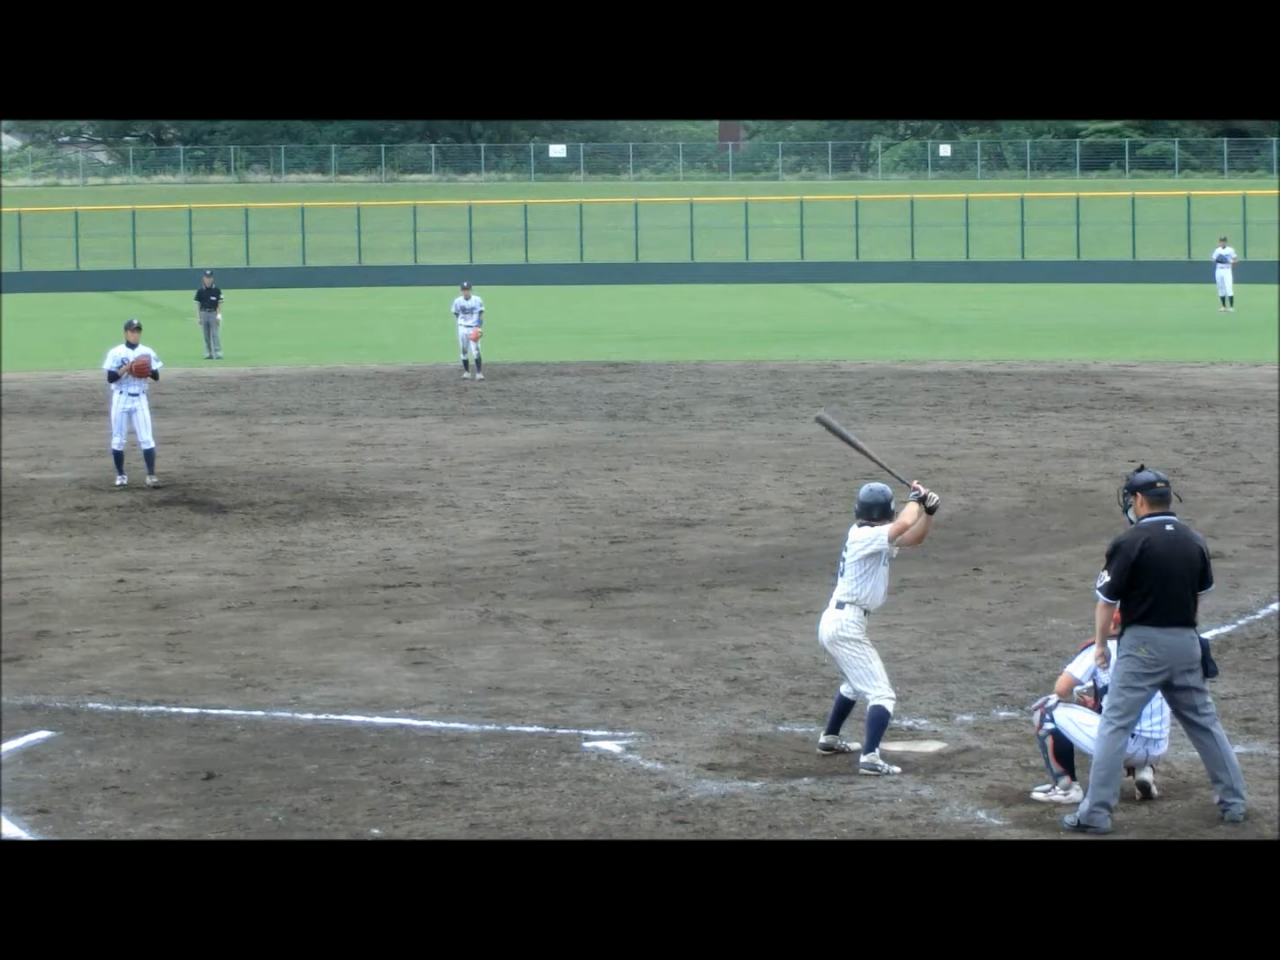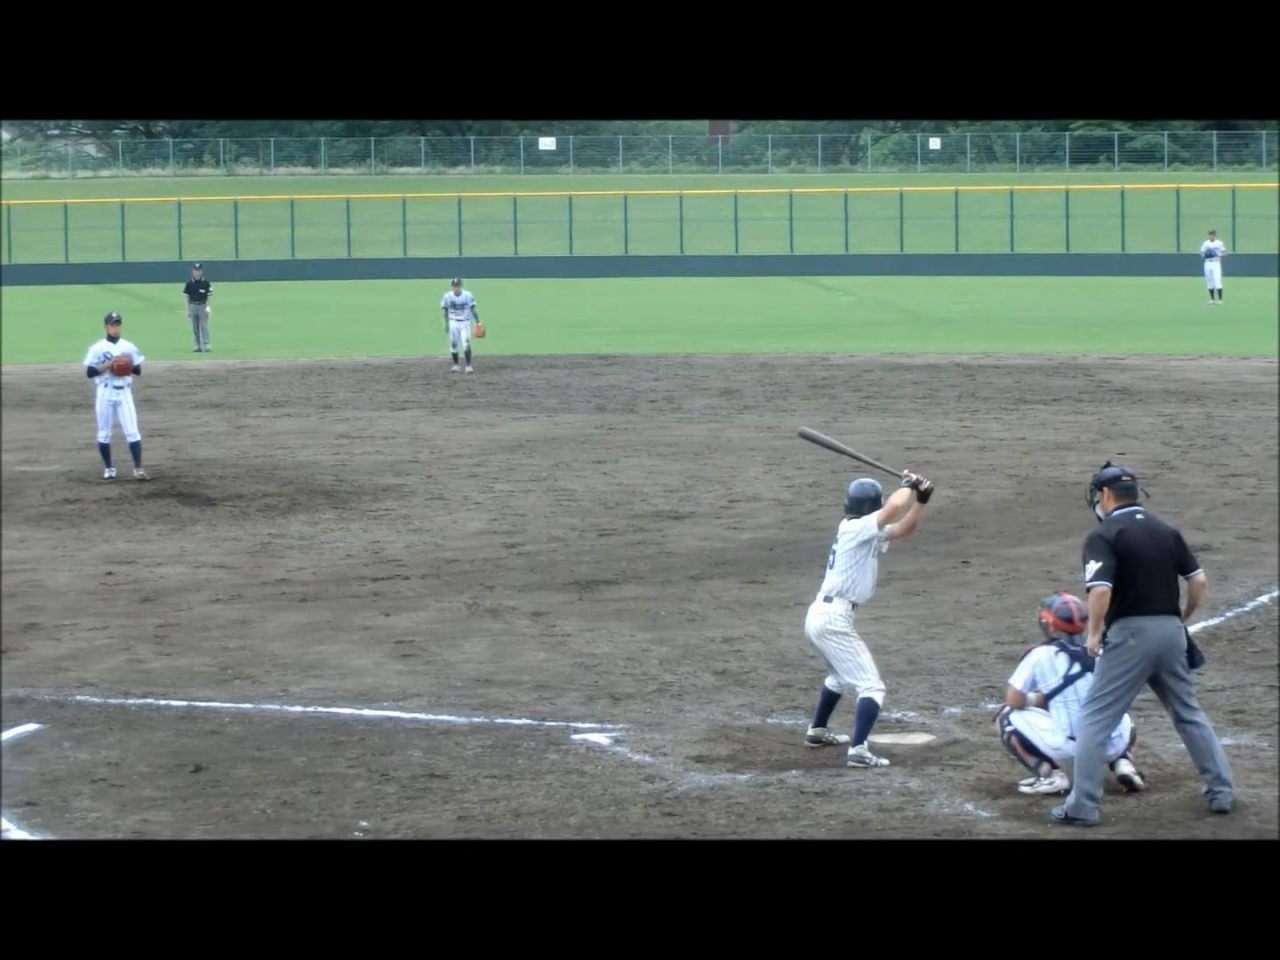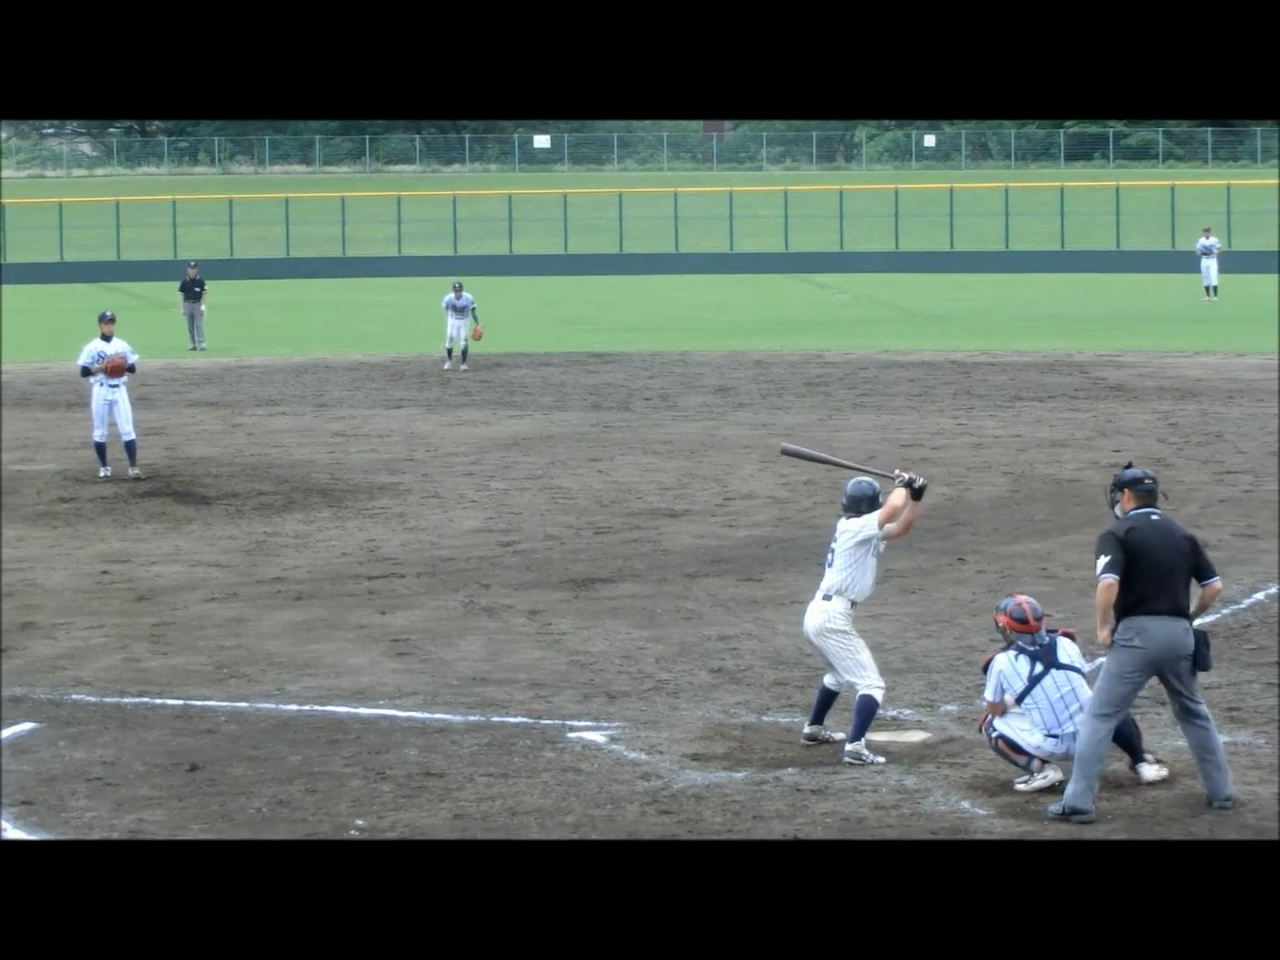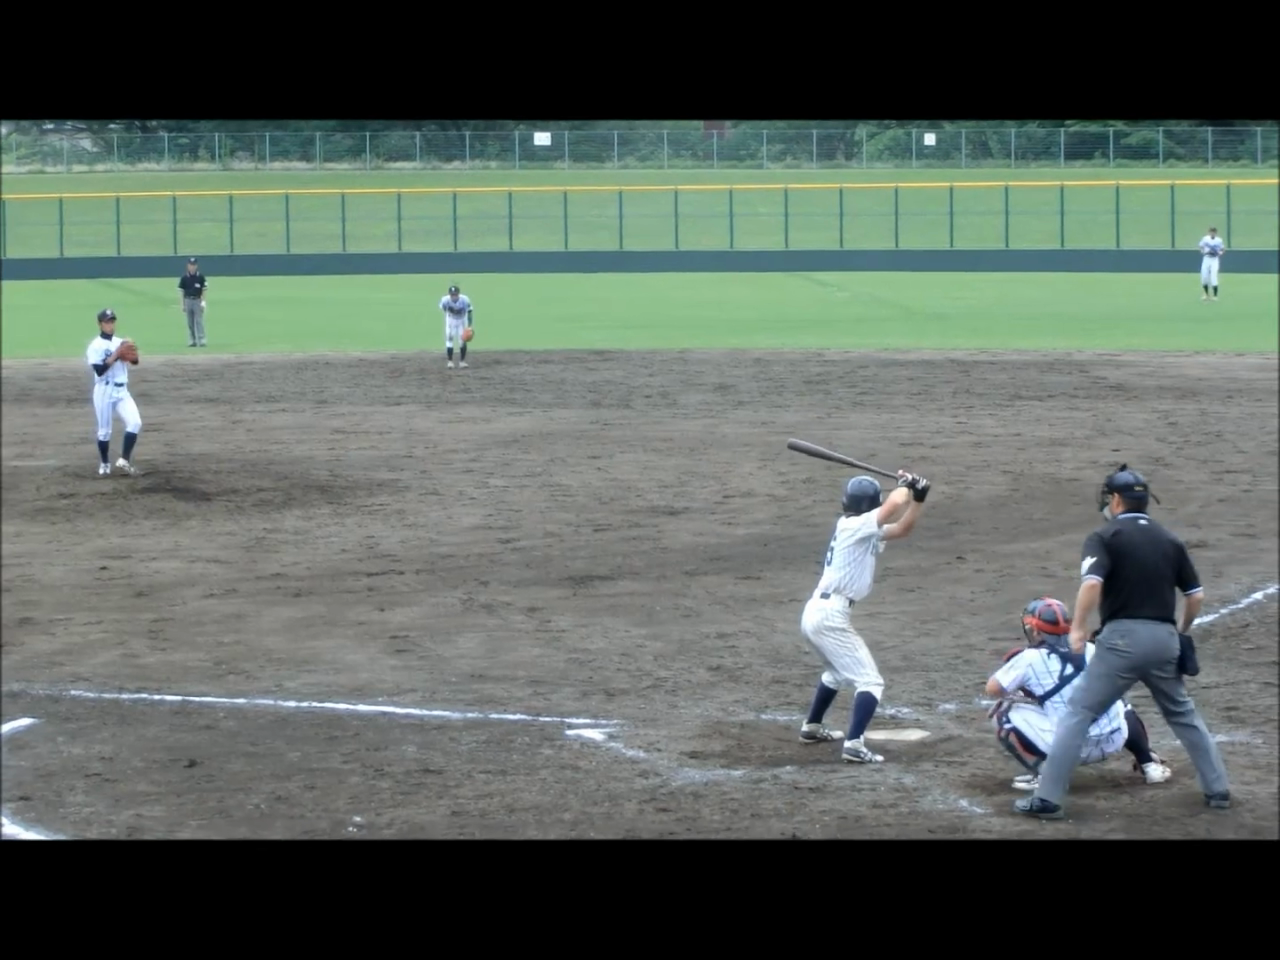
dt=0.4s
person 1, frame 1
left shoulder: (1129, 542)
right shoulder: (1195, 541)
left elbow: (1107, 601)
right elbow: (1200, 595)
left wrist: (1100, 643)
left hip: (1143, 644)
right hip: (1186, 643)
left knee: (1115, 726)
right knee: (1205, 723)
left ankle: (1095, 814)
right ankle: (1234, 802)
person 1, frame 2
left shoulder: (1103, 535)
right shoulder: (1167, 530)
left elbow: (1100, 590)
right elbow: (1198, 579)
left wrist: (1093, 633)
right wrist: (1184, 617)
left hip: (1130, 635)
right hip: (1171, 632)
left knee: (1096, 718)
right knee: (1189, 714)
left ankle: (1082, 806)
right ankle: (1221, 792)
person 1, frame 3
left shoulder: (1118, 533)
right shoulder: (1183, 533)
left elbow: (1108, 583)
right elbow: (1214, 585)
left wrist: (1103, 626)
left hip: (1137, 635)
right hip: (1179, 634)
left knee: (1100, 716)
right knee: (1194, 714)
left ankle: (1079, 802)
right ankle: (1220, 791)
person 1, frame 4
left shoulder: (1105, 536)
right shoulder: (1170, 540)
left elbow: (1092, 584)
right elbow: (1196, 595)
left wrist: (1077, 629)
right wrist: (1181, 631)
left hip: (1122, 639)
right hip: (1164, 638)
left knee: (1079, 714)
right knee: (1183, 715)
left ankle: (1046, 800)
right ankle: (1217, 789)
person 2, frame 1
left shoulder: (868, 534)
right shoulder: (866, 536)
left elbow: (914, 537)
right elbow: (904, 524)
left wrist: (928, 511)
right wrist: (915, 498)
left hip: (836, 621)
right hip: (846, 625)
left knee: (856, 682)
right knee: (881, 693)
left ankle: (829, 739)
right ankle: (870, 758)
person 2, frame 2
left shoulder: (865, 532)
right shoulder: (856, 528)
left elbow: (903, 529)
right elbow: (894, 507)
left wrist: (921, 499)
right wrist: (908, 484)
left hip: (822, 615)
right hip: (834, 618)
left knee: (842, 675)
right knee: (871, 686)
left ankle: (817, 731)
right ankle: (858, 750)
person 2, frame 3
left shoulder: (853, 528)
right shoulder: (856, 527)
left elbow: (900, 528)
right elbow: (893, 507)
left wrist: (915, 497)
right wrist: (901, 484)
left hip: (819, 614)
right hip: (833, 617)
left knee: (840, 674)
right knee: (871, 684)
left ankle: (813, 729)
right ankle: (855, 747)
person 2, frame 4
left shoulder: (862, 529)
right shoulder: (855, 526)
left elbow: (901, 529)
right elbow: (894, 505)
left wrist: (918, 498)
right wrist: (904, 484)
left hip: (817, 612)
right hip: (830, 615)
left knee: (838, 672)
right knee: (870, 681)
left ankle: (812, 727)
right ankle: (854, 743)
